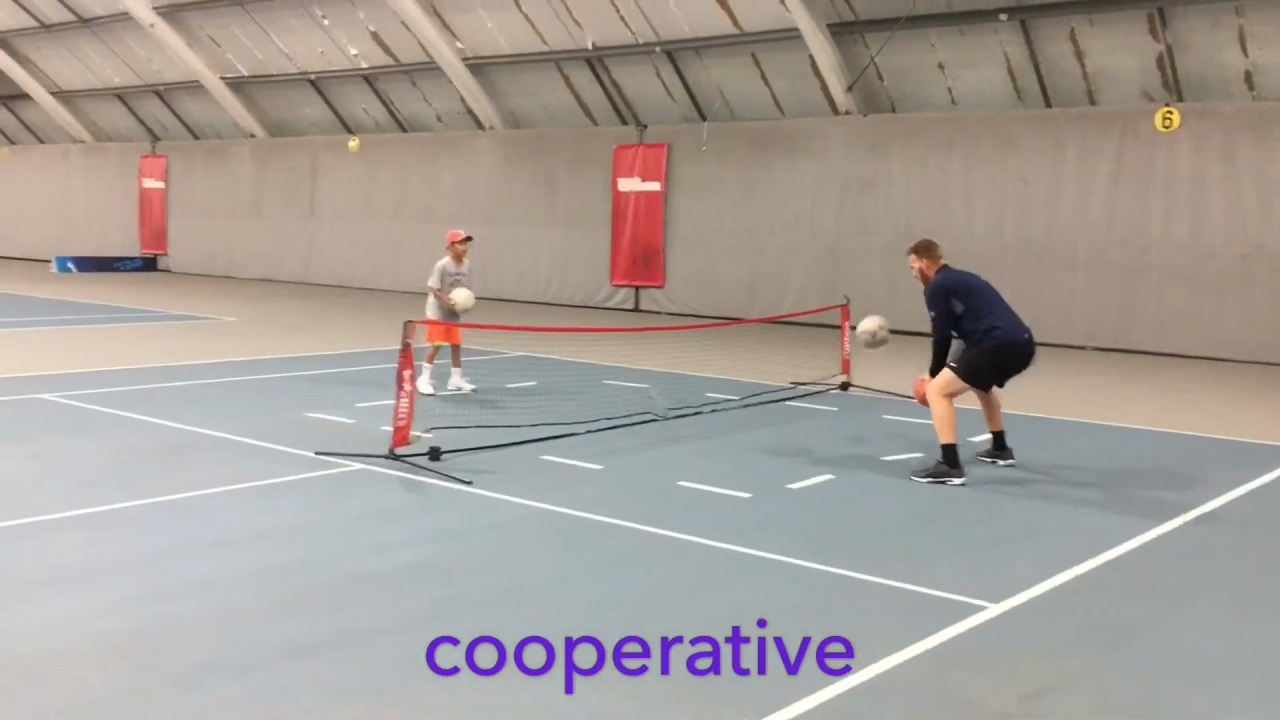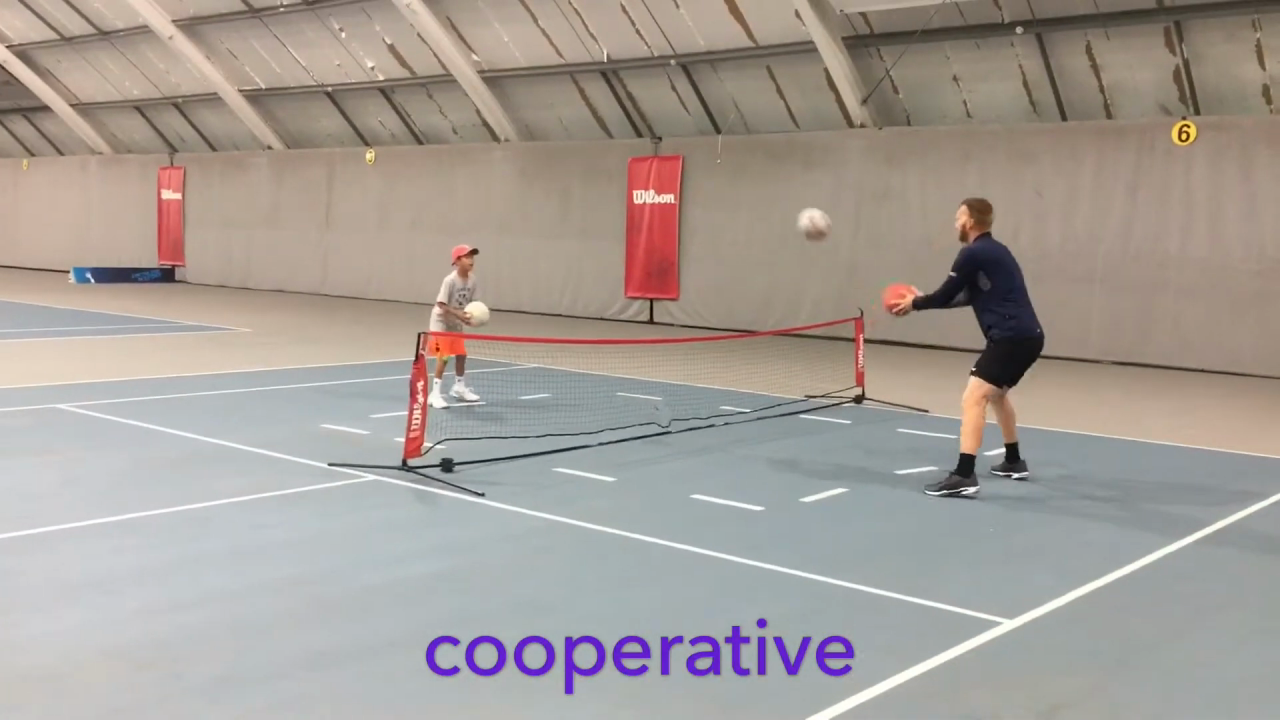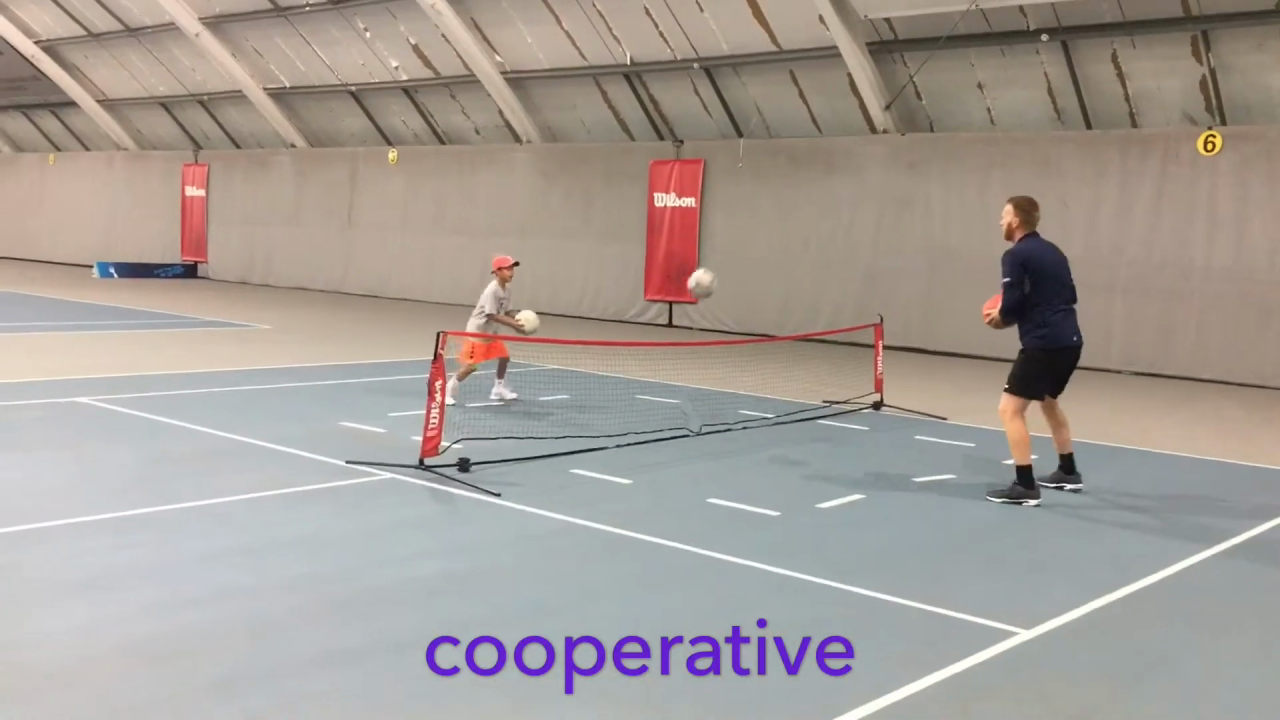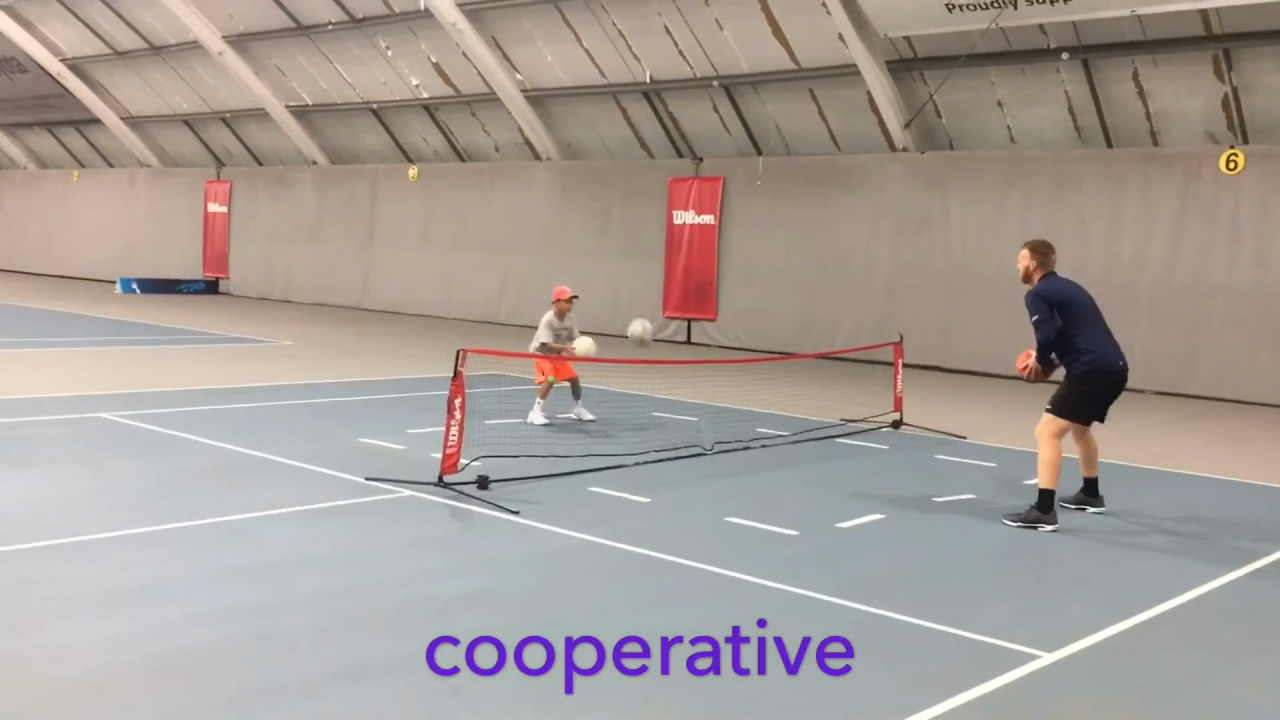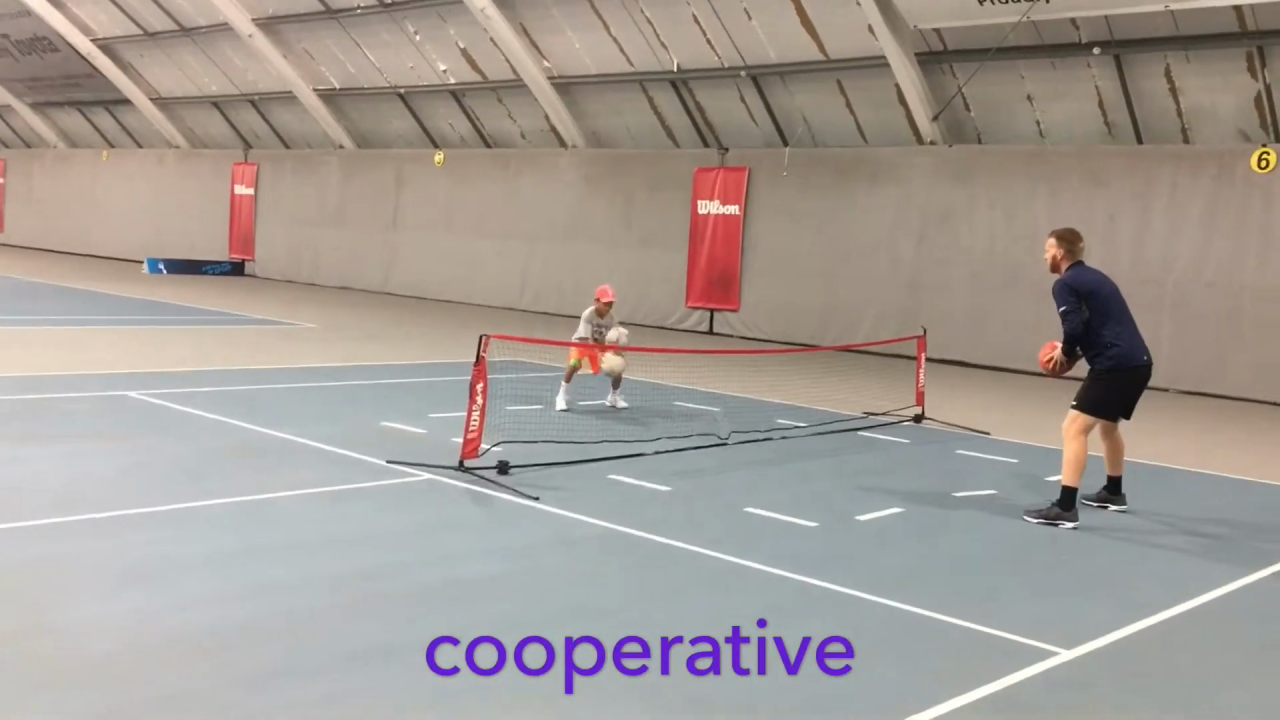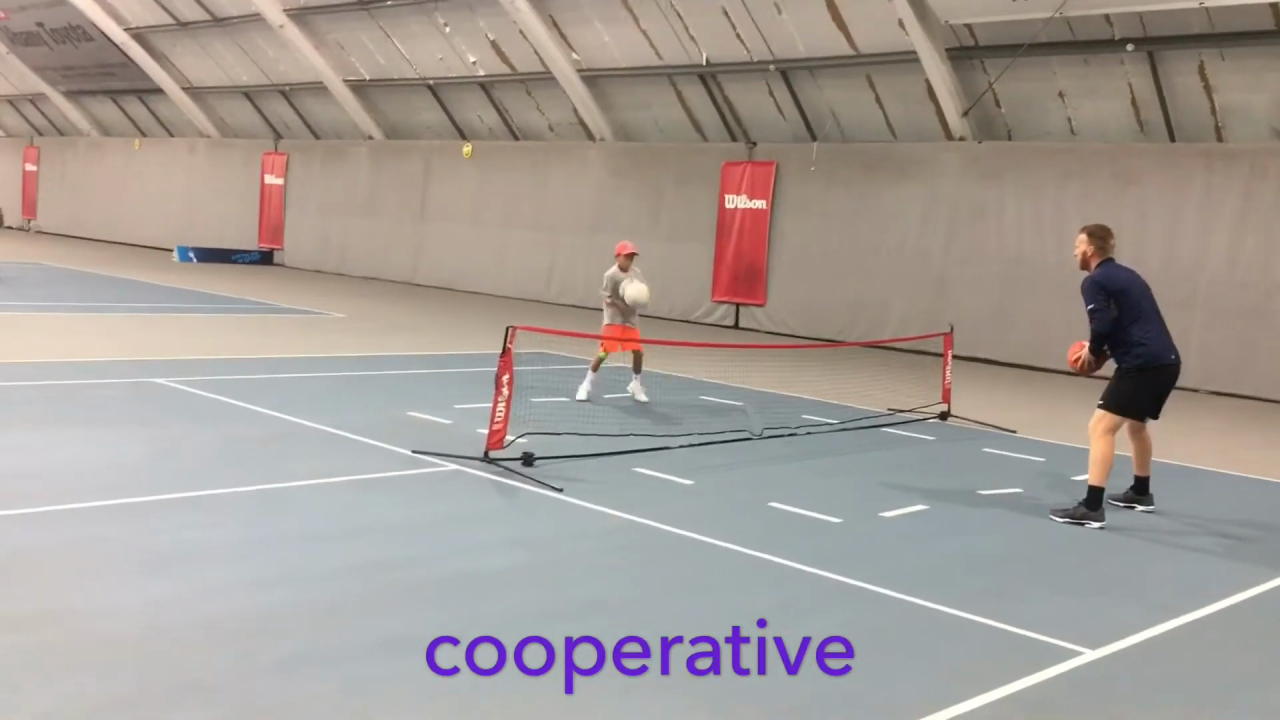
dt=0.5s
person 1, frame 1
left shoulder: (936, 286)
right shoulder: (962, 279)
left elbow: (942, 336)
left wrist: (934, 374)
right wrist: (950, 369)
left hip: (1001, 346)
right hip: (1022, 344)
left knee: (937, 392)
right knee: (980, 382)
left ankle: (950, 465)
right ankle: (1000, 449)
person 1, frame 2
left shoulder: (973, 254)
right shoulder: (995, 250)
left elbow: (945, 295)
right elbow: (970, 296)
left wrist: (915, 303)
right wrist: (924, 300)
left hip: (1011, 337)
right hip: (1028, 335)
left knee: (973, 399)
right knee: (997, 393)
left ankle: (963, 475)
right ankle: (1013, 461)
person 1, frame 3
left shoulder: (1016, 255)
right shoulder: (1053, 252)
left elbow: (1012, 304)
left wrist: (1001, 316)
left hip: (1043, 345)
right hip: (1070, 341)
left knee: (1010, 409)
right knee: (1049, 403)
left ankle: (1026, 486)
right ankle: (1068, 472)
person 1, frame 4
left shoulder: (1037, 294)
right shoulder: (1068, 287)
left elbow: (1047, 337)
left wrist: (1040, 361)
right wrist: (1053, 362)
left hip: (1092, 371)
right hip: (1114, 368)
left knee: (1047, 432)
right knee: (1079, 427)
left ankle: (1044, 511)
right ankle: (1090, 495)
person 1, frame 5
left shoulder: (1065, 284)
right shoulder: (1095, 278)
left elbow: (1074, 328)
left wrist: (1064, 353)
right wrist: (1076, 352)
left hip: (1115, 366)
right hip: (1138, 362)
left knee: (1074, 428)
right knee: (1108, 424)
left ankle: (1065, 508)
right ankle: (1113, 493)
person 1, frame 6
left shoulder: (1095, 281)
right shoulder: (1127, 276)
left elbow: (1102, 327)
left wrist: (1093, 352)
right wrist: (1106, 353)
left hip: (1143, 365)
right hip: (1166, 362)
left knee: (1101, 428)
right knee: (1136, 423)
left ankle: (1092, 508)
right ankle: (1141, 493)
